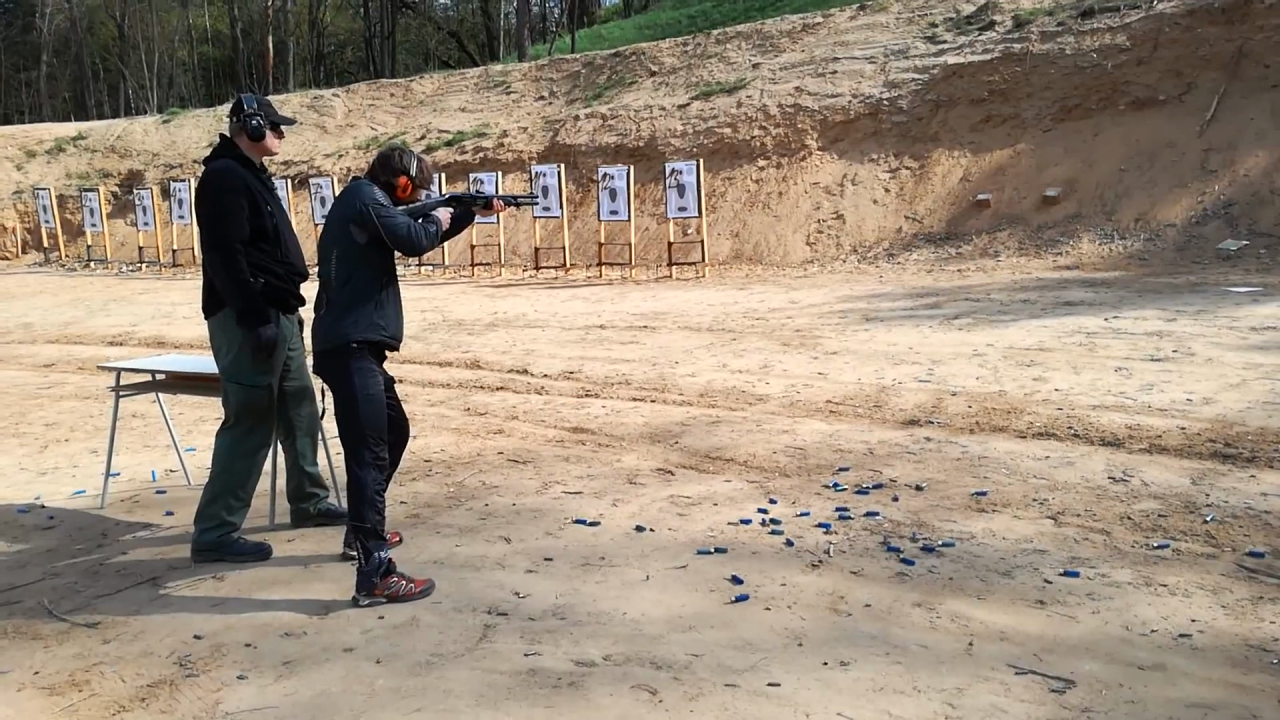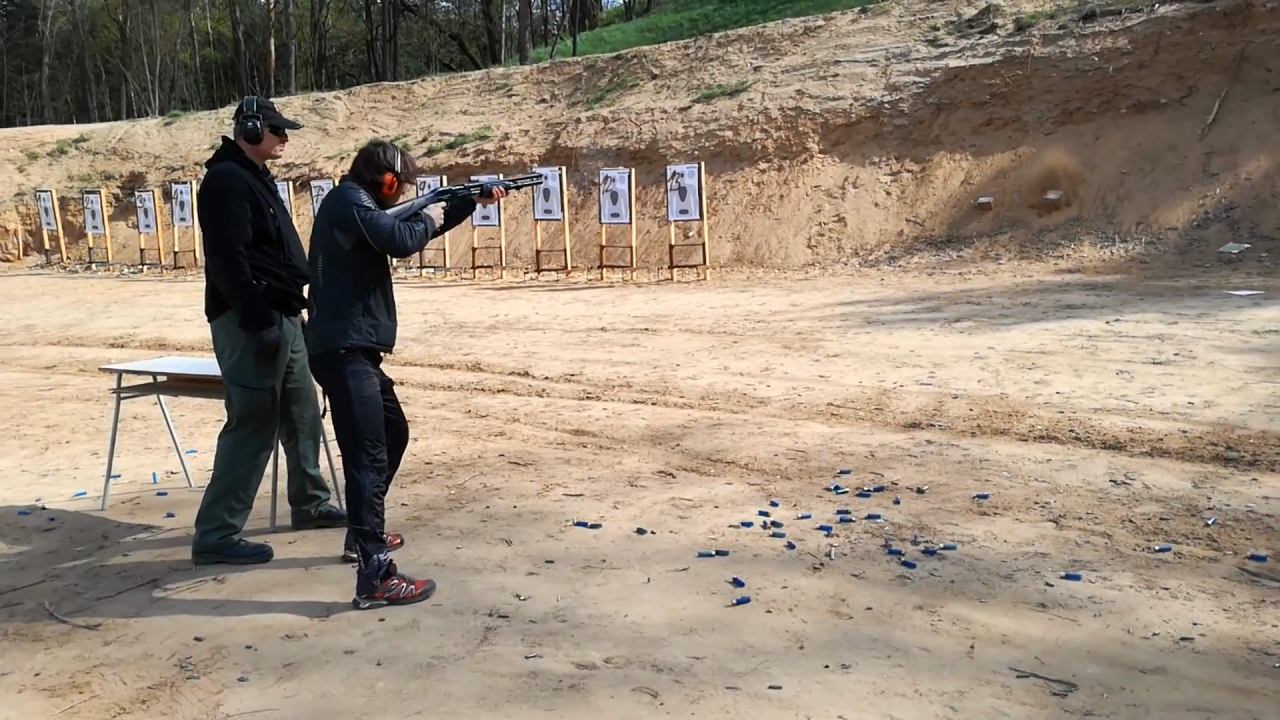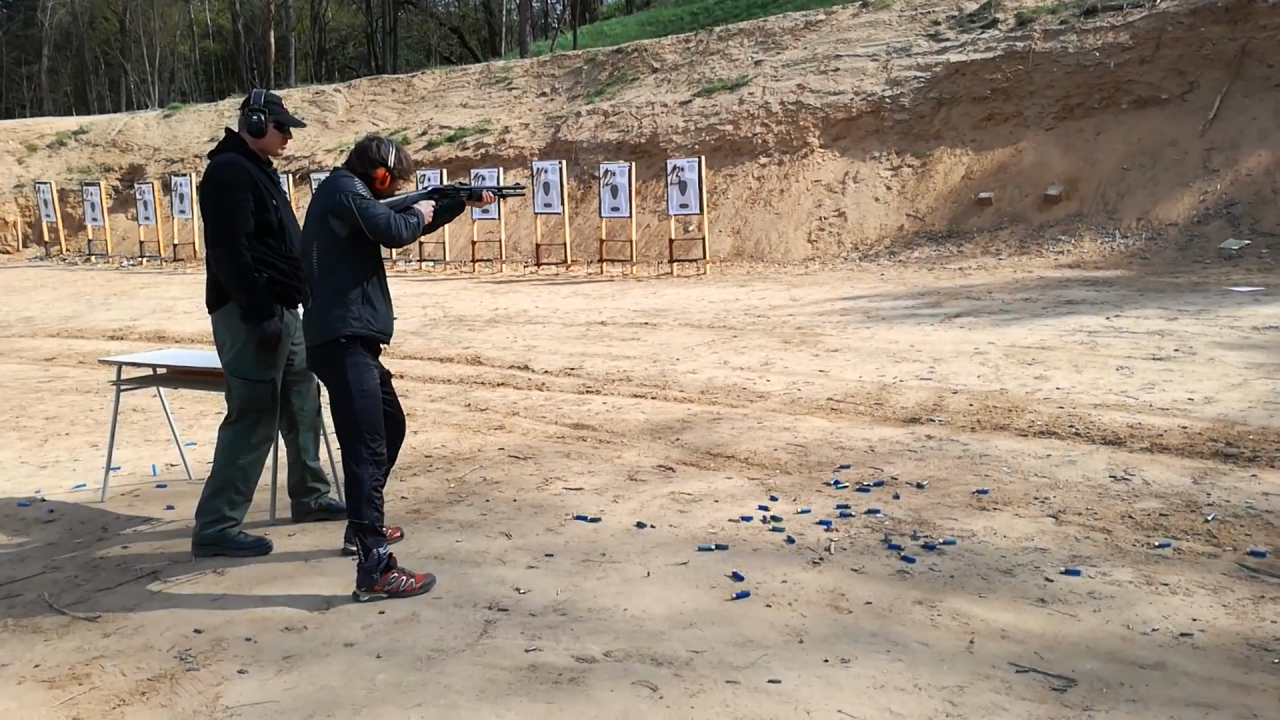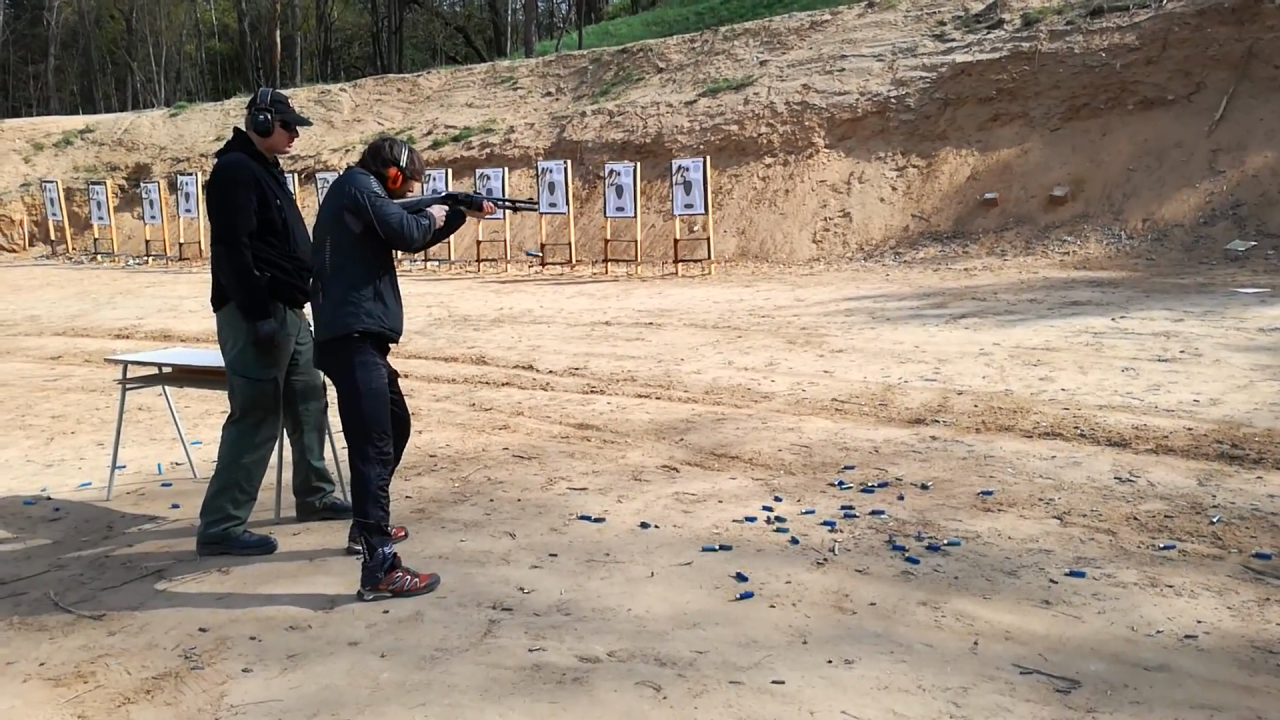
dt=0.7s
person 1, frame 1
left shoulder: (252, 174)
right shoulder: (224, 176)
right elbow: (225, 258)
left wrist: (286, 309)
right wrist: (256, 318)
left hip: (277, 313)
right hip: (247, 319)
left knee: (299, 412)
right knee: (249, 422)
left ankle: (309, 502)
right ankle: (215, 533)
person 1, frame 2
left shoulder: (256, 177)
right shoulder: (227, 180)
right elbow: (228, 261)
left wrist: (287, 312)
right wrist: (258, 322)
left hip: (281, 316)
right hip: (251, 321)
left knee: (302, 414)
right knee: (253, 424)
left ankle: (310, 504)
right ankle: (216, 534)
person 1, frame 3
left shoulder: (258, 169)
right shoulder: (229, 171)
right elbow: (230, 252)
left wrist: (286, 306)
right wrist: (259, 314)
left hip: (280, 309)
right hip: (250, 314)
left knee: (302, 405)
right knee: (253, 417)
left ankle: (310, 497)
right ankle: (216, 527)
person 1, frame 4
left shoulder: (266, 169)
right shoulder: (235, 171)
right elbow: (231, 250)
left wrist: (287, 306)
right wrist: (257, 314)
left hip: (288, 310)
right hip: (257, 313)
left knee: (308, 406)
right knee: (256, 417)
left ankle: (314, 496)
right ankle: (220, 526)
person 2, frame 1
left shoulder: (368, 202)
right shoulder: (364, 196)
left elbow: (410, 233)
right elbow: (414, 240)
left wrist: (472, 212)
right wrist: (437, 219)
left hip: (358, 343)
right hip: (350, 347)
left knee: (394, 433)
right knee: (370, 454)
left ankle: (364, 531)
right ankle: (375, 575)
person 2, frame 2
left shoulder: (359, 203)
right shoulder: (350, 199)
left elbow: (405, 230)
right elbow: (401, 241)
left wrist: (473, 201)
right wrist: (428, 218)
left hip: (356, 347)
right hip: (344, 350)
left knee: (392, 435)
right knee: (368, 456)
left ankle: (365, 532)
right ankle: (375, 577)
person 2, frame 3
left shoulder: (352, 194)
right shoulder: (343, 188)
left elbow: (403, 223)
right elbow: (394, 231)
left wrist: (463, 203)
right wrist: (418, 214)
left hip: (353, 338)
right hip: (343, 340)
left knee: (390, 429)
right knee: (366, 448)
left ankle: (363, 526)
right ankle: (375, 570)
person 2, frame 4
left shoulder: (365, 194)
right shoulder: (358, 184)
left elbow: (409, 242)
right elbow: (405, 232)
left wrist: (462, 214)
right wrist: (429, 217)
left hip: (361, 335)
right hip: (352, 338)
left knee: (395, 428)
right knee: (374, 446)
left ankle: (369, 526)
right ankle: (380, 569)
